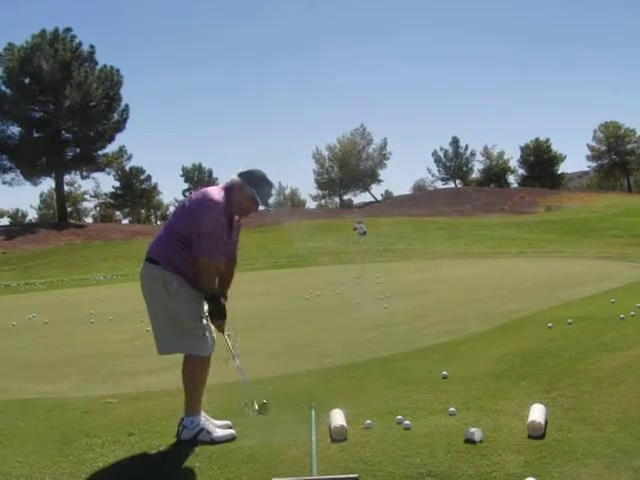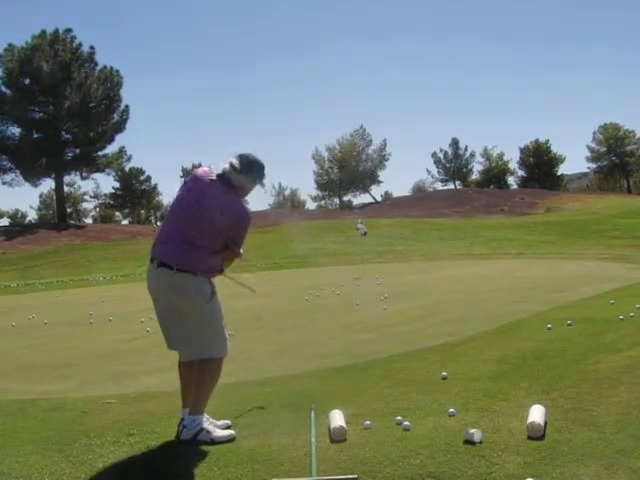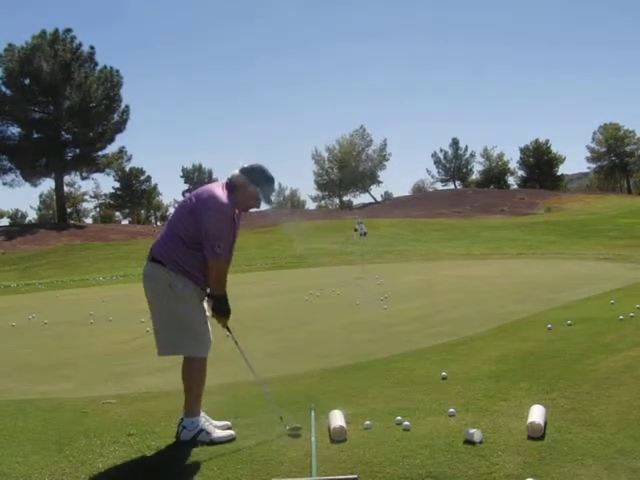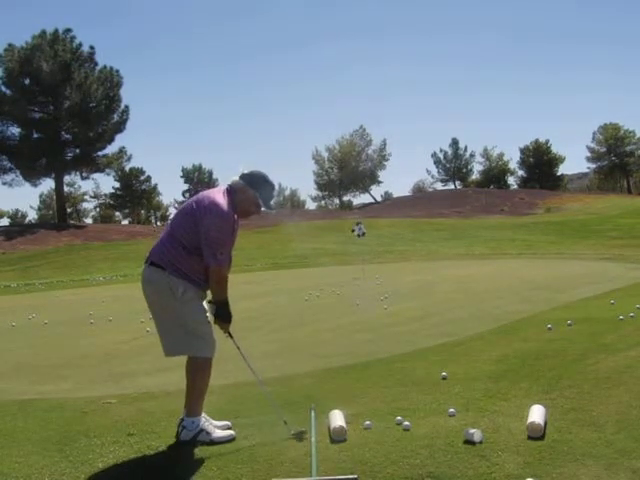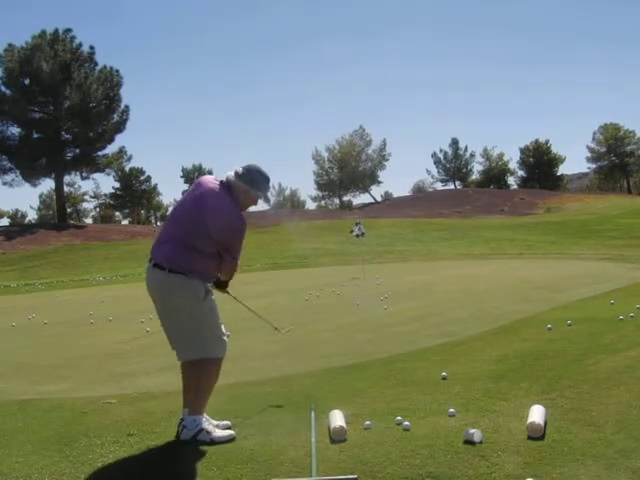
dt=1s
person 1, frame 1
left shoulder: (233, 214)
right shoulder: (210, 205)
left elbow: (228, 258)
right elbow: (204, 260)
left wrist: (221, 298)
right wrist: (213, 300)
left hip: (185, 280)
right hip: (166, 276)
left knee: (205, 346)
right knee: (197, 347)
left ankle: (194, 415)
right ankle: (192, 424)
person 1, frame 2
left shoulder: (199, 177)
right shoulder: (238, 212)
right elbow: (232, 252)
right wrist: (217, 265)
left hip: (158, 271)
right hip: (187, 280)
left knee: (190, 348)
right knee: (214, 350)
left ankle: (190, 415)
right ankle: (193, 424)
person 1, frame 3
left shoulder: (228, 205)
right shoulder: (217, 203)
left elbow: (221, 259)
right elbow: (215, 261)
left wrist: (214, 296)
right wrist: (220, 300)
left hip: (179, 277)
right hip: (170, 277)
left knee: (197, 347)
right knee: (196, 349)
left ankle: (193, 416)
right ankle: (191, 425)
person 1, frame 4
left shoulder: (228, 210)
right shoulder: (217, 210)
left elbow: (223, 262)
right elbow: (216, 268)
left wrist: (218, 302)
right wrist: (222, 306)
left hip: (178, 280)
right hip: (169, 280)
left knee: (201, 347)
right knee: (202, 349)
left ankle: (193, 416)
right ankle: (191, 425)
person 1, frame 5
left shoulder: (205, 183)
right shoulder: (234, 218)
right elbow: (229, 264)
left wrist: (215, 276)
right wrist: (221, 281)
left hip: (158, 273)
right hip: (183, 282)
left knee: (192, 348)
right knee: (213, 349)
left ankle: (190, 415)
right ankle: (193, 424)
